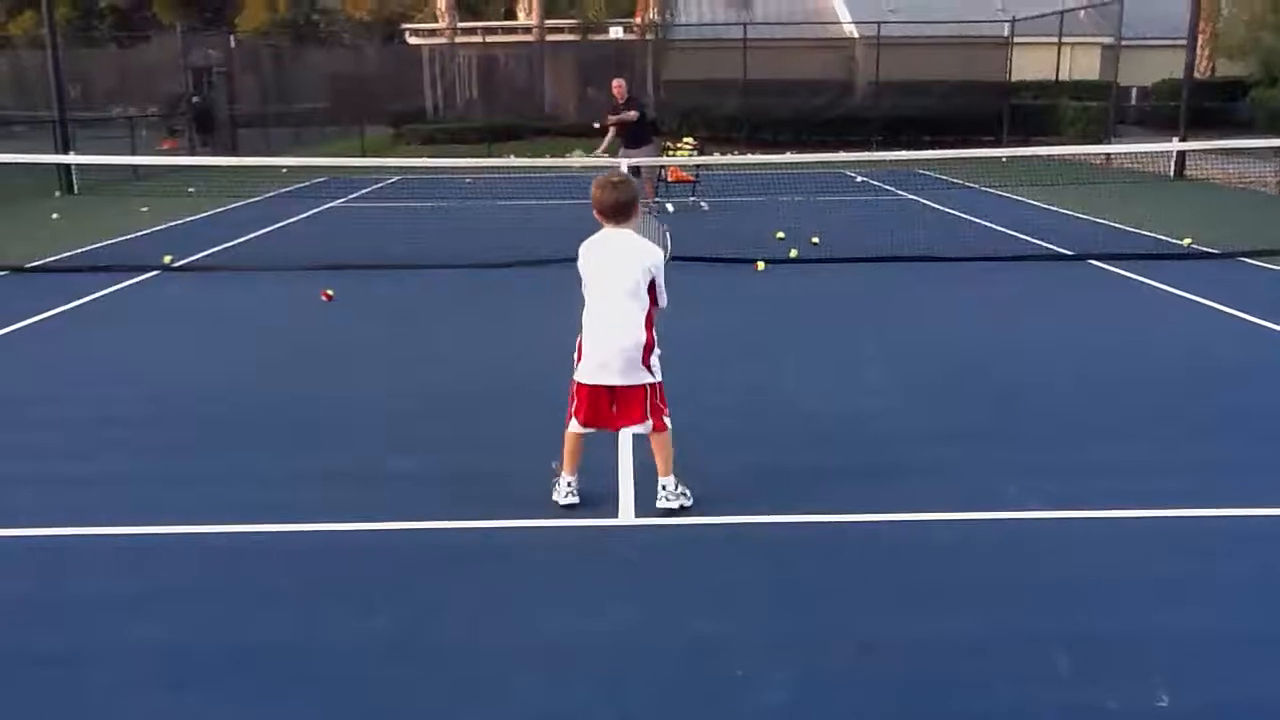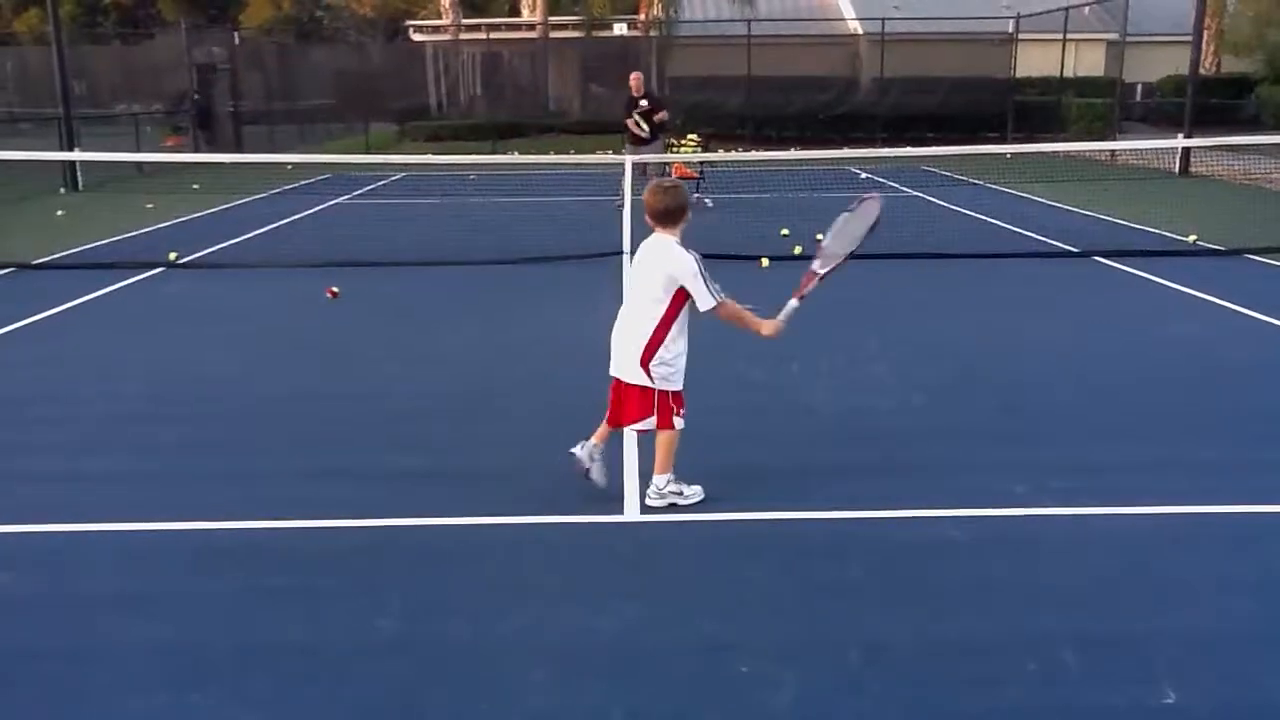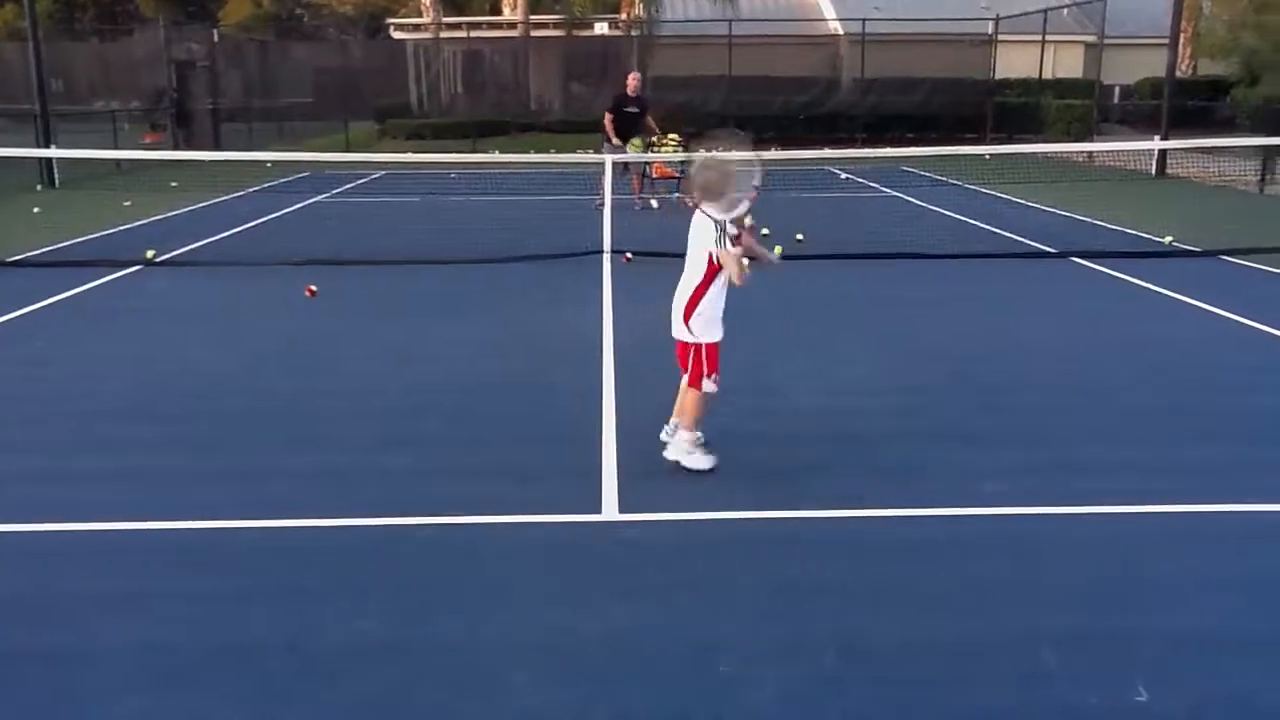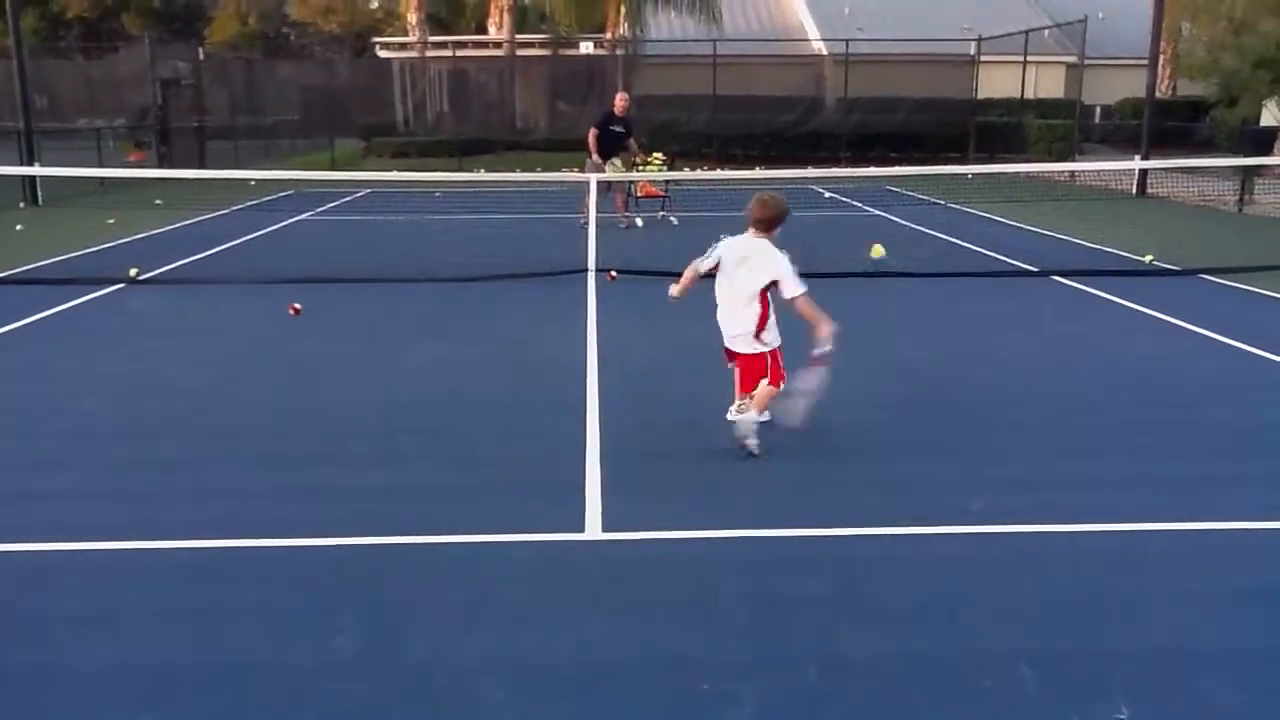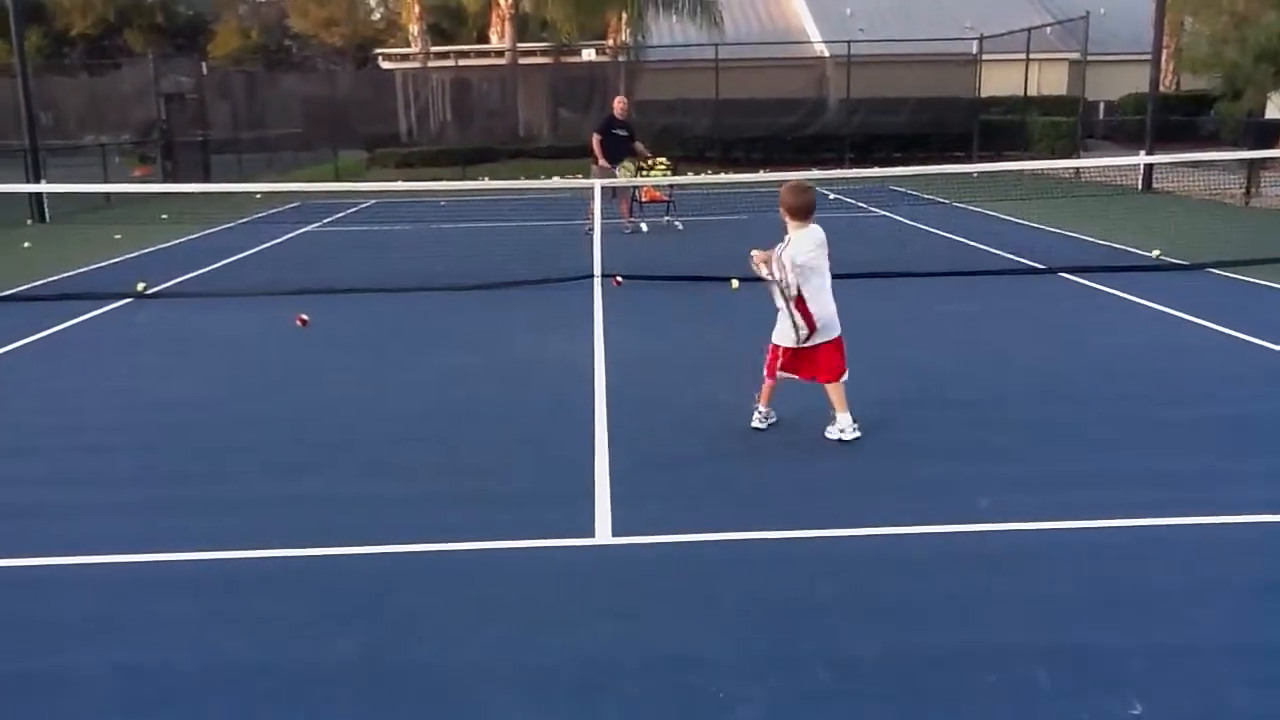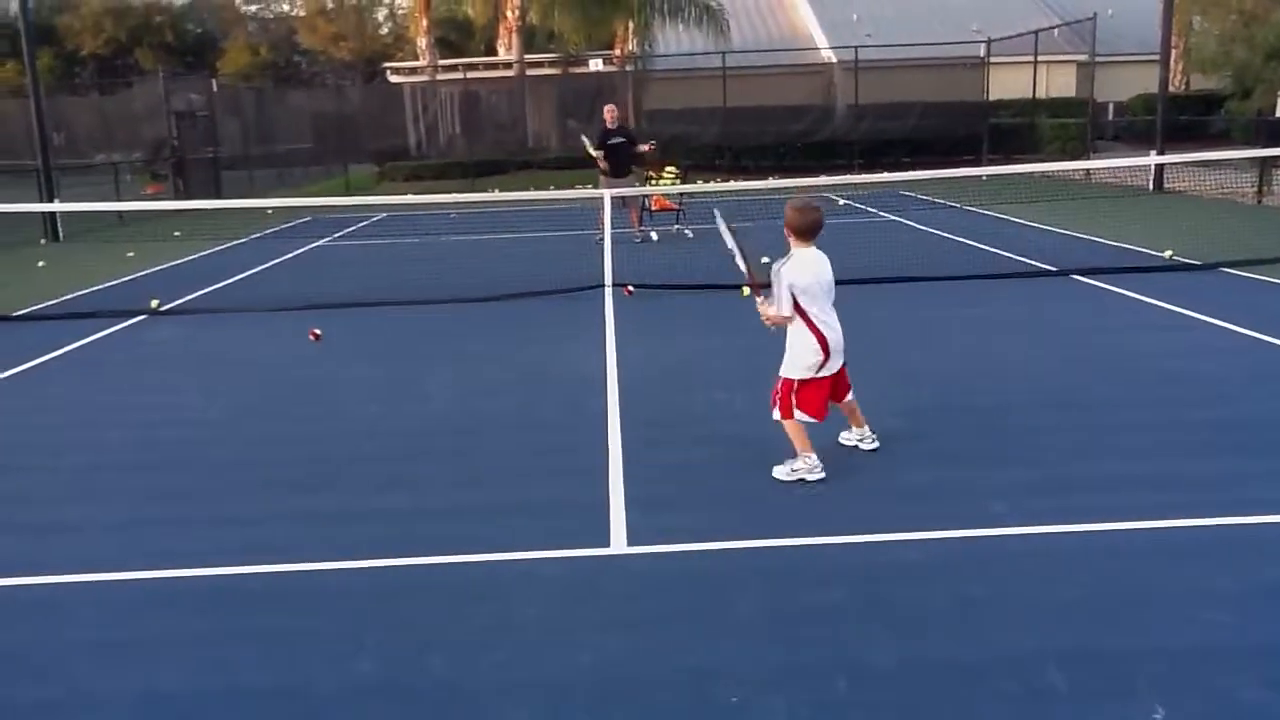
dt=0.5s
person 1, frame 1
left shoulder: (586, 249)
right shoulder: (651, 253)
right elbow: (655, 306)
left hip: (594, 348)
right hip: (636, 350)
left knee: (579, 417)
right knee: (657, 418)
left ankle: (567, 484)
right ankle: (668, 487)
person 1, frame 2
left shoulder: (647, 248)
right shoulder: (685, 260)
right elbow: (716, 304)
left wrist: (736, 310)
right wrist: (759, 325)
left hip: (626, 342)
right hip: (654, 353)
left knee: (626, 410)
right knee: (670, 416)
left ankle: (592, 447)
right ankle: (662, 485)
person 1, frame 3
left shoulder: (703, 217)
right shoulder: (712, 222)
left elbow: (737, 238)
right elbow: (724, 251)
left wrist: (761, 252)
right wrist: (733, 266)
left hip: (693, 312)
right hip: (699, 315)
left knee: (696, 373)
right knee: (701, 377)
left ankle: (677, 427)
right ankle: (683, 441)
person 1, frame 4
left shoulder: (728, 244)
right shoulder: (777, 259)
left elbow: (696, 268)
right elbow: (797, 297)
left wrist: (680, 288)
right wrist: (821, 323)
left hip: (729, 326)
right hip: (755, 331)
left knee: (743, 364)
right knee: (773, 379)
left ankle: (741, 406)
right ankle: (750, 418)
person 1, frame 5
left shoulder: (785, 252)
right shoulder: (817, 234)
left elbow: (789, 293)
left wrist: (769, 274)
right wrist: (768, 258)
left hip: (798, 322)
right hip: (828, 318)
left knee: (776, 366)
right knee: (831, 371)
left ankle: (763, 411)
right ankle: (846, 423)
person 1, frame 6
left shoulder: (784, 269)
right shoulder: (822, 260)
left elbow: (782, 317)
left wrist: (766, 311)
right wrist: (777, 310)
left hip: (808, 349)
right hip: (833, 340)
left knee: (784, 403)
right knee: (838, 392)
left ankle: (808, 461)
right ankle: (863, 433)
